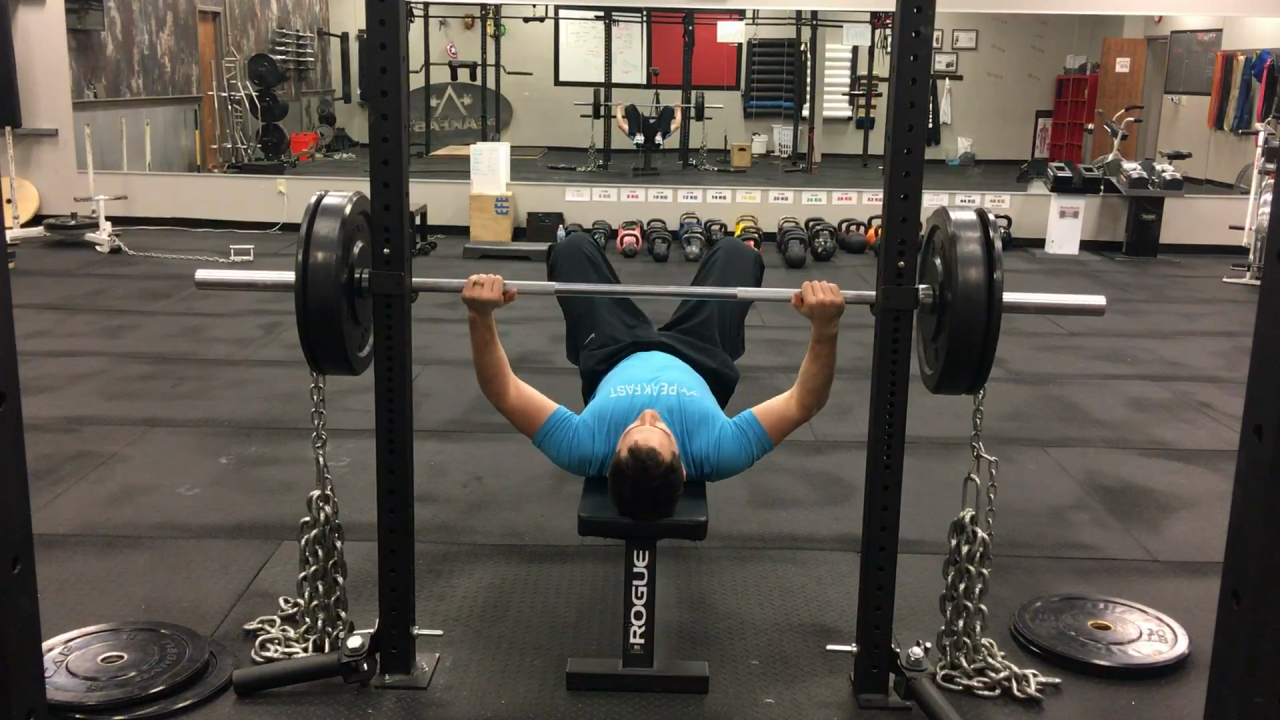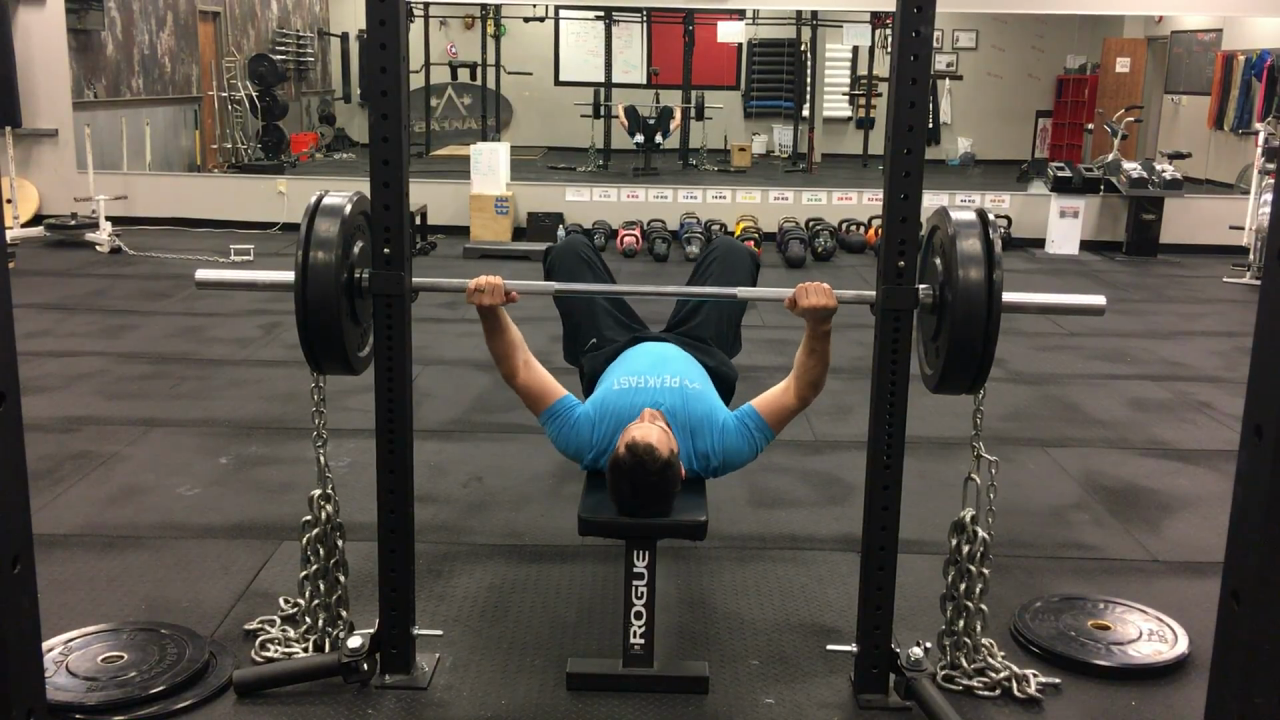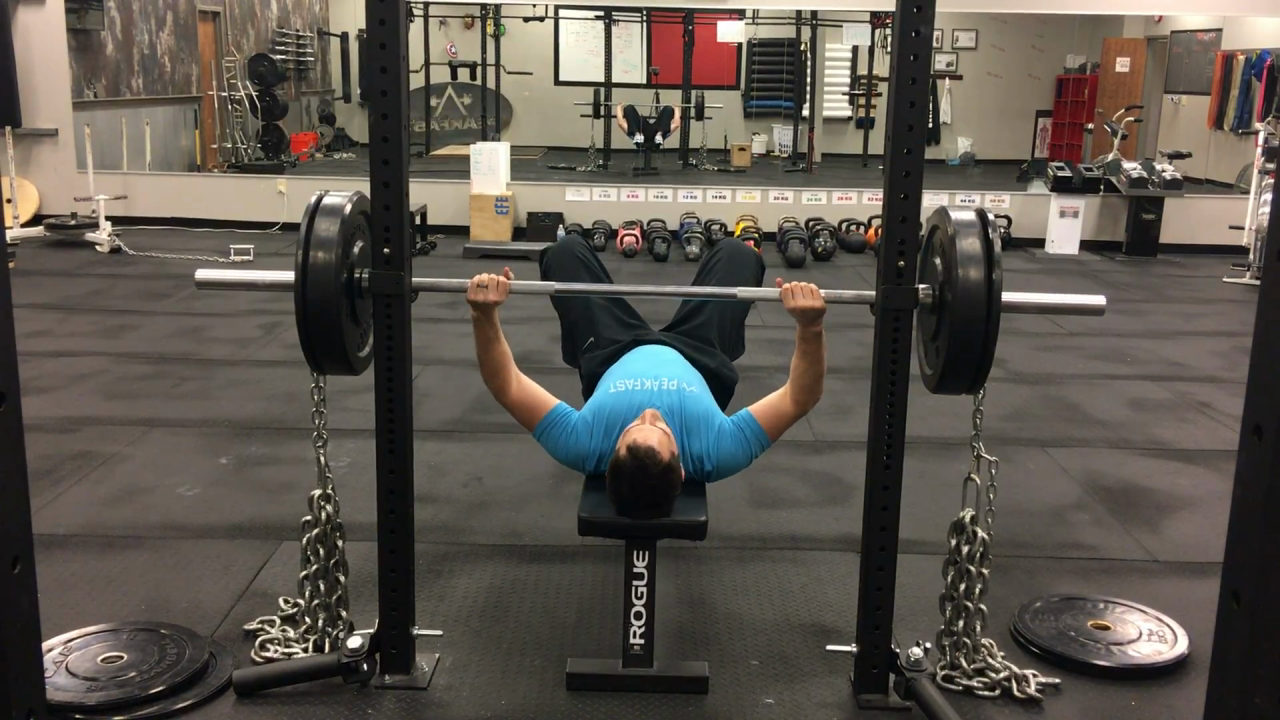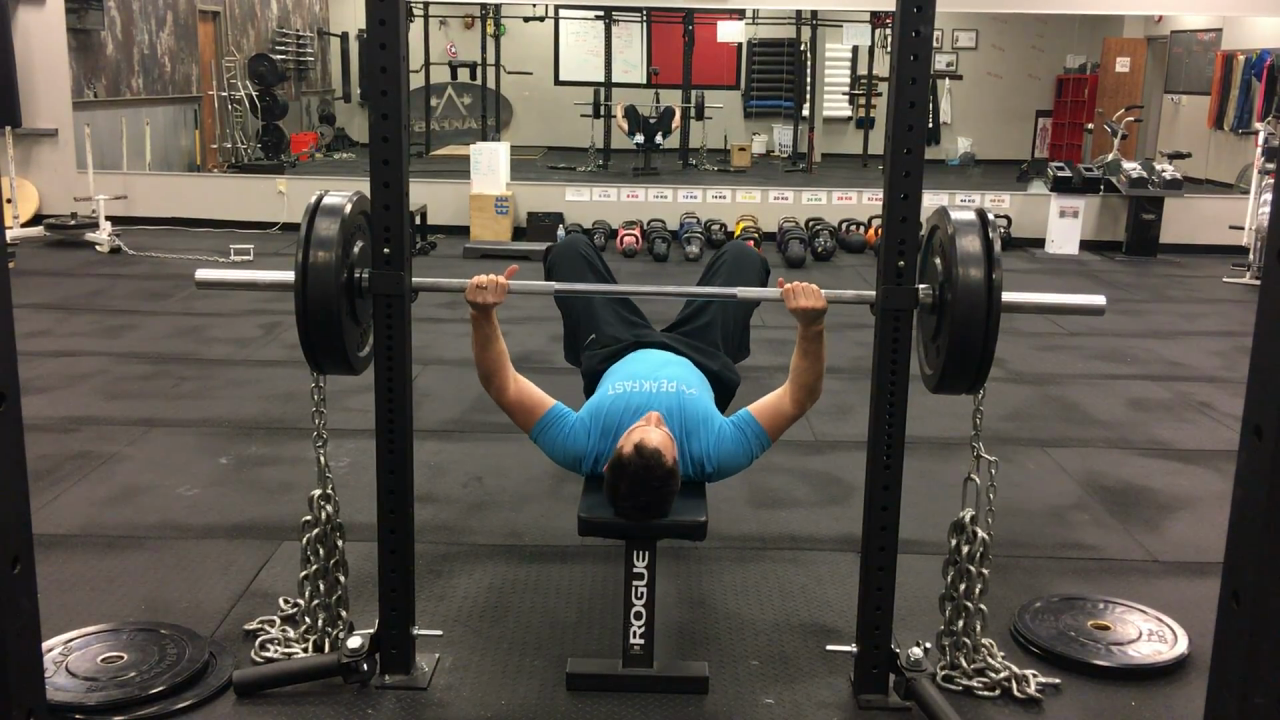
dt=0.7s
person 1, frame 1
left shoulder: (586, 450)
right shoulder: (715, 453)
left elbow: (504, 392)
right elbow: (804, 401)
left wrist: (481, 316)
right wrist: (825, 326)
left hip: (614, 361)
right hip: (697, 363)
left knee: (573, 246)
right knee: (736, 252)
person 1, frame 2
left shoulder: (587, 441)
right shoulder: (718, 448)
left elbow: (520, 370)
right elbow: (801, 390)
left wrist: (490, 311)
right wrist: (817, 325)
left hip: (613, 358)
right hip: (698, 359)
left knee: (570, 249)
right knee: (730, 250)
person 1, frame 3
left shoulder: (583, 446)
right shoulder: (715, 453)
left elbow: (505, 385)
right elbow: (799, 398)
left wrist: (484, 314)
right wrist: (810, 326)
left hip: (614, 360)
right hip: (697, 363)
left knee: (567, 249)
right knee: (736, 252)
person 1, frame 4
left shoulder: (581, 447)
right shoulder: (714, 454)
left elbow: (502, 386)
right elbow: (799, 397)
left wrist: (483, 313)
right wrist: (811, 325)
left hip: (614, 360)
right hip: (698, 364)
left knee: (571, 249)
right knee: (742, 256)
